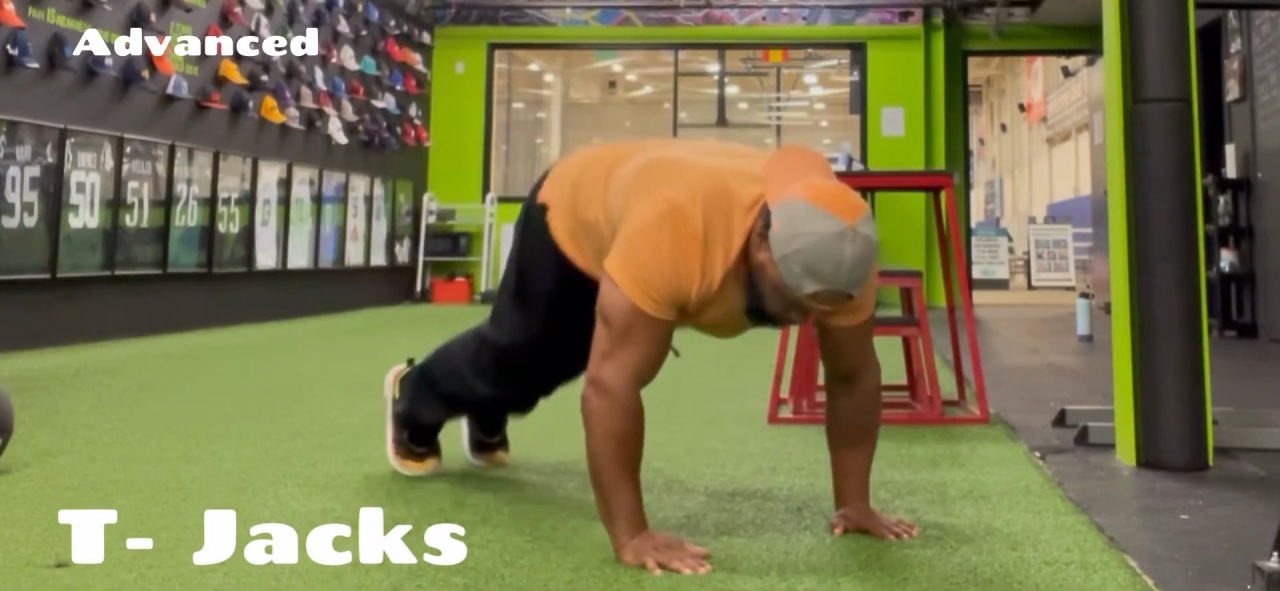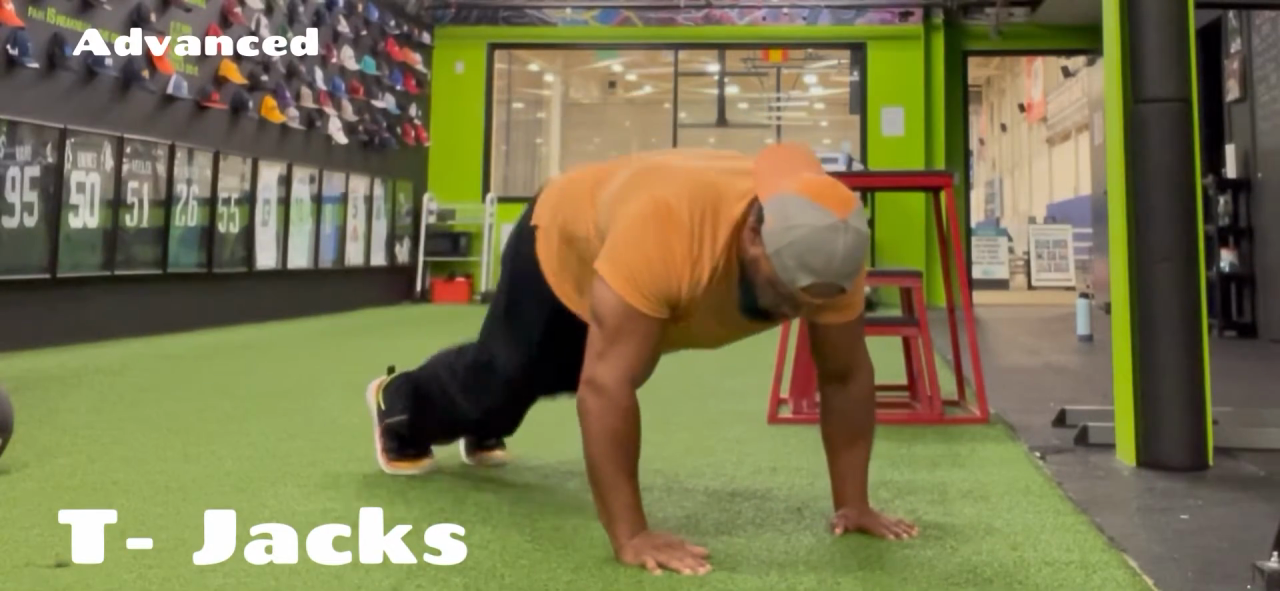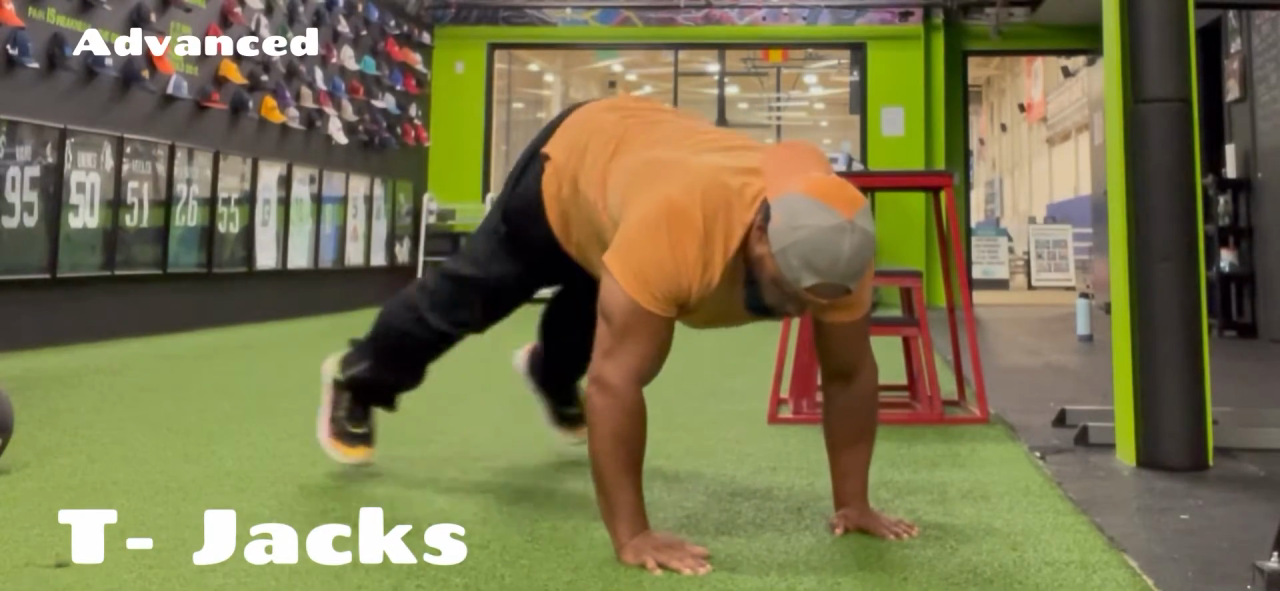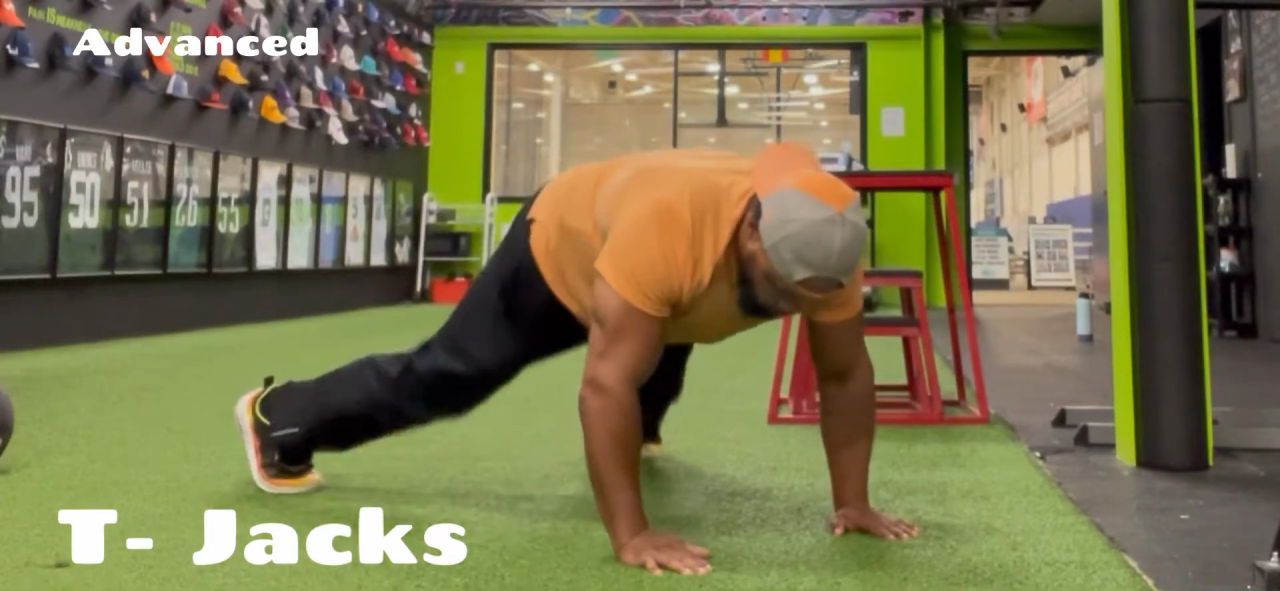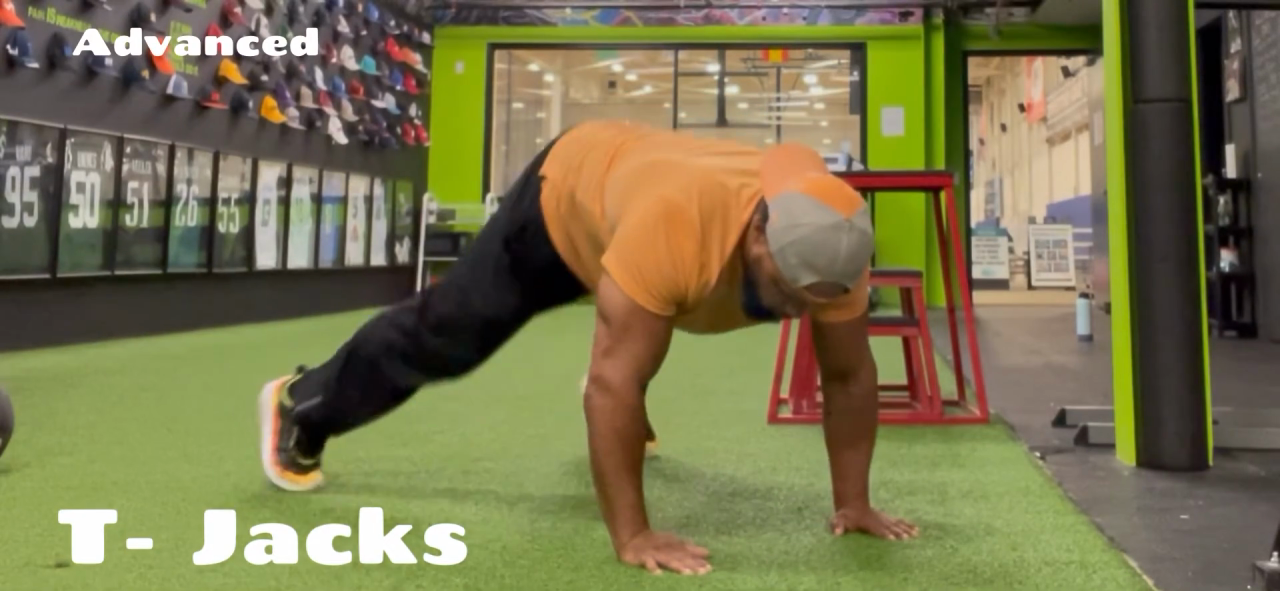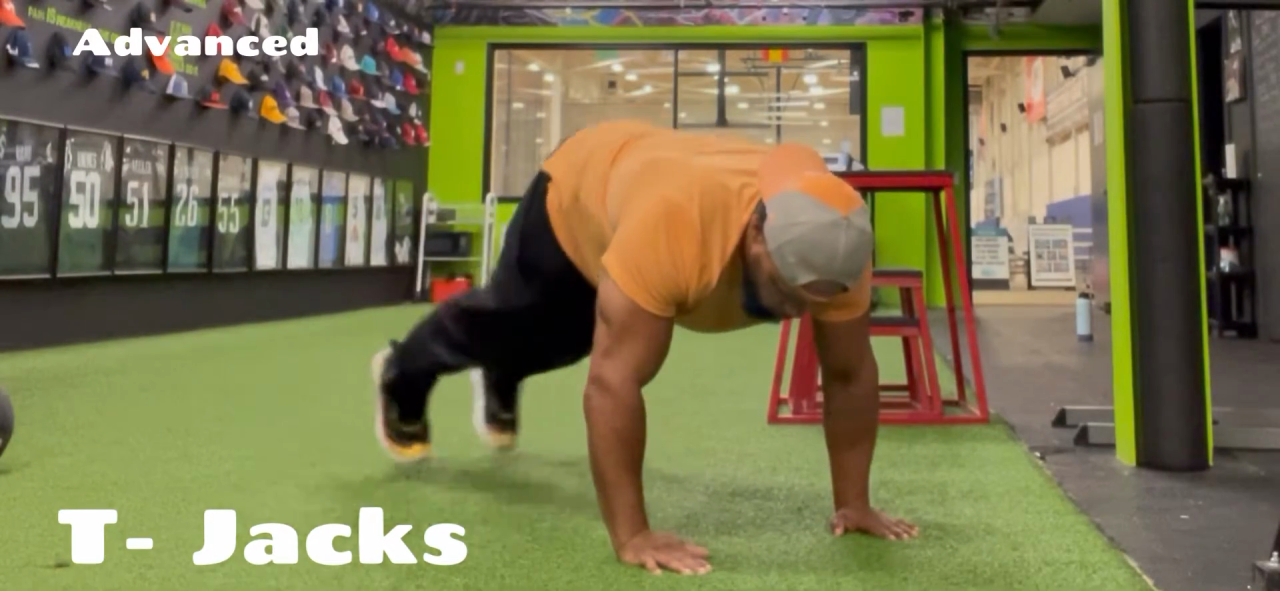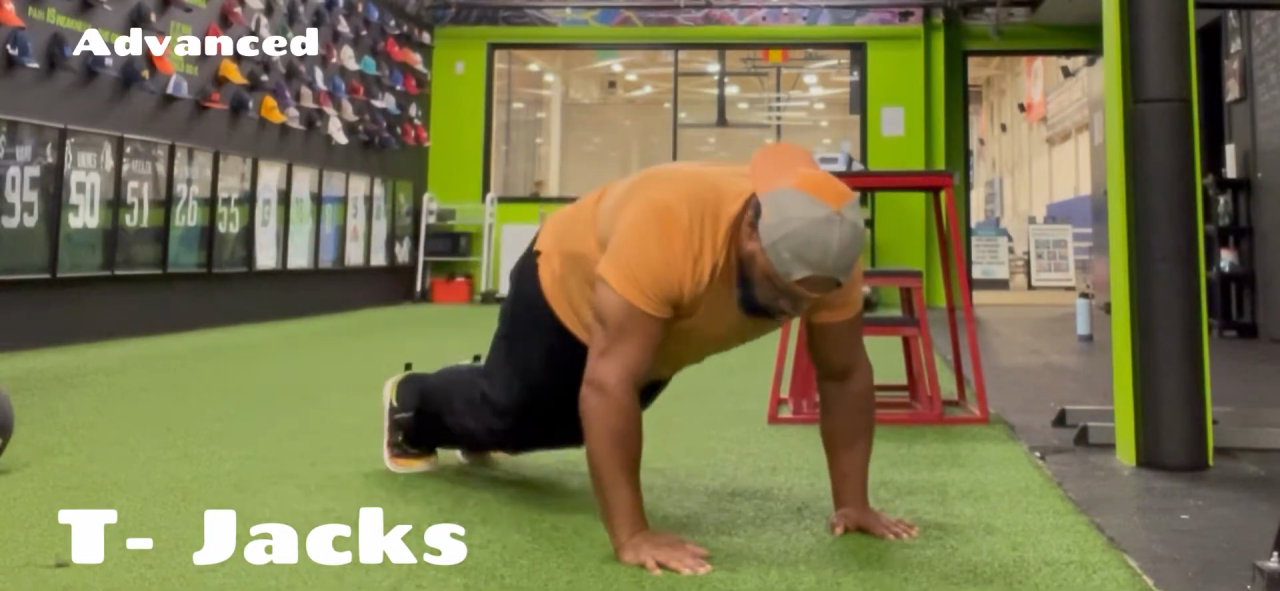
dt=0.2s
person 1, frame 1
left shoulder: (834, 248)
right shoulder: (675, 235)
left elbow: (854, 377)
right elbow: (608, 386)
left wrist: (854, 503)
right wrist: (630, 536)
right hip: (576, 223)
left knee: (564, 361)
right knee: (512, 361)
left ankle: (487, 421)
right ankle: (412, 393)
person 1, frame 2
left shoulder: (824, 247)
right shoulder: (664, 233)
left elbow: (846, 377)
right elbow: (607, 386)
left wrist: (852, 504)
right wrist: (630, 536)
right hip: (569, 241)
left knee: (555, 371)
right knee: (504, 373)
left ankle: (483, 422)
right ankle: (400, 408)
person 1, frame 3
left shoulder: (832, 244)
right shoulder: (676, 226)
left elbow: (848, 372)
right elbow: (611, 380)
left wrist: (853, 501)
right wrist: (632, 536)
right hip: (577, 168)
left knee: (594, 303)
right knee: (470, 297)
left ankle: (552, 376)
right ankle: (360, 381)
person 1, frame 4
left shoulder: (821, 247)
right shoulder: (668, 232)
left elbow: (846, 376)
right elbow: (605, 384)
left wrist: (853, 504)
right wrist: (630, 535)
right hip: (566, 248)
left knee: (663, 360)
right knee: (444, 377)
left ankle: (634, 425)
right ankle: (276, 417)
person 1, frame 5
left shoulder: (824, 245)
right shoulder: (675, 230)
left elbow: (850, 373)
right elbow: (611, 379)
left wrist: (853, 504)
right wrist: (631, 537)
right hip: (571, 194)
left knee: (639, 331)
right knee: (448, 332)
left ankle: (617, 424)
right ankle: (301, 407)
person 1, frame 6
left shoulder: (828, 244)
right shoulder: (675, 229)
left elbow: (851, 374)
right elbow: (614, 381)
left wrist: (853, 503)
right wrist: (631, 535)
right hip: (576, 201)
left knee: (569, 337)
right knee: (501, 325)
left ankle: (501, 375)
right ankle: (403, 373)
person 1, frame 7
left shoulder: (821, 247)
right shoulder: (666, 232)
left elbow: (845, 376)
right elbow: (606, 385)
left wrist: (853, 503)
right wrist: (631, 536)
left hip: (649, 302)
right hip: (570, 281)
left knee: (559, 418)
right knee: (511, 408)
left ankle: (475, 430)
right ankle: (412, 407)
